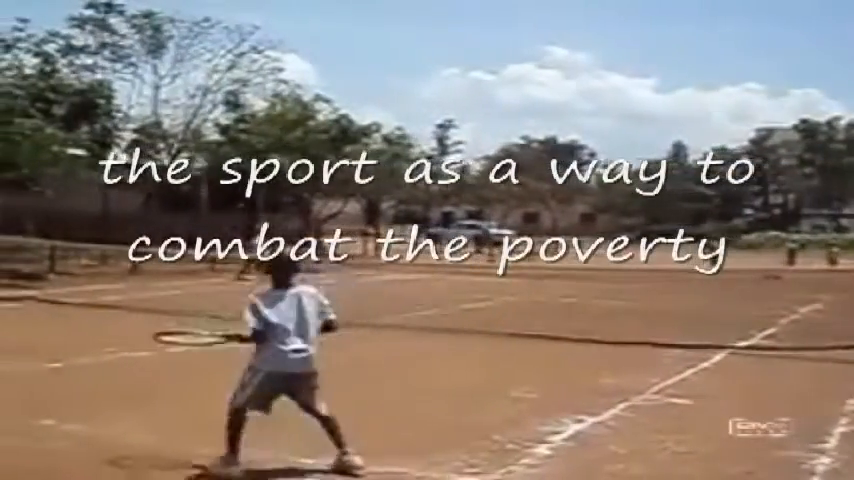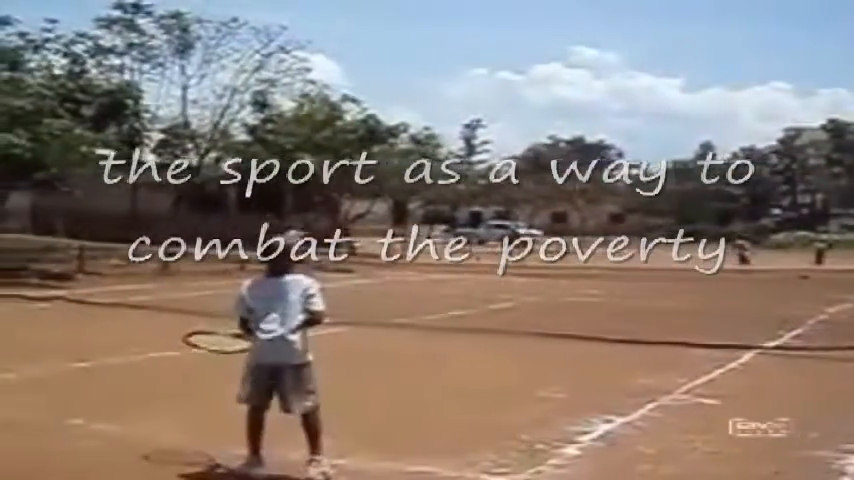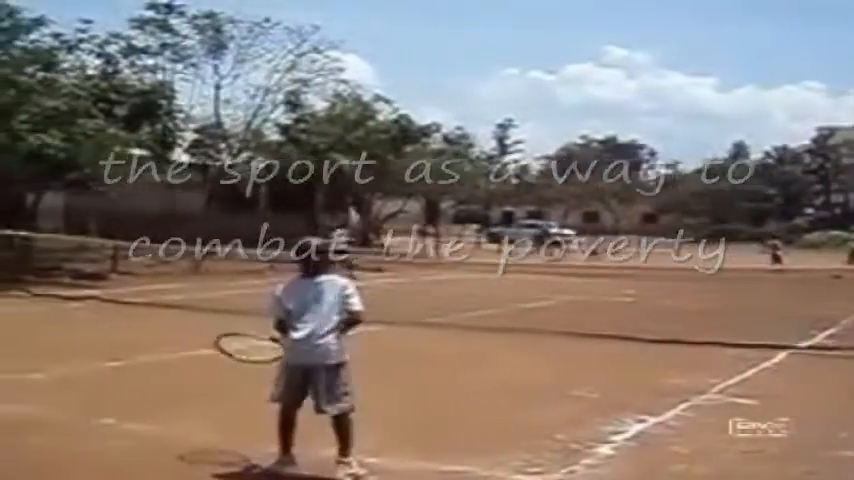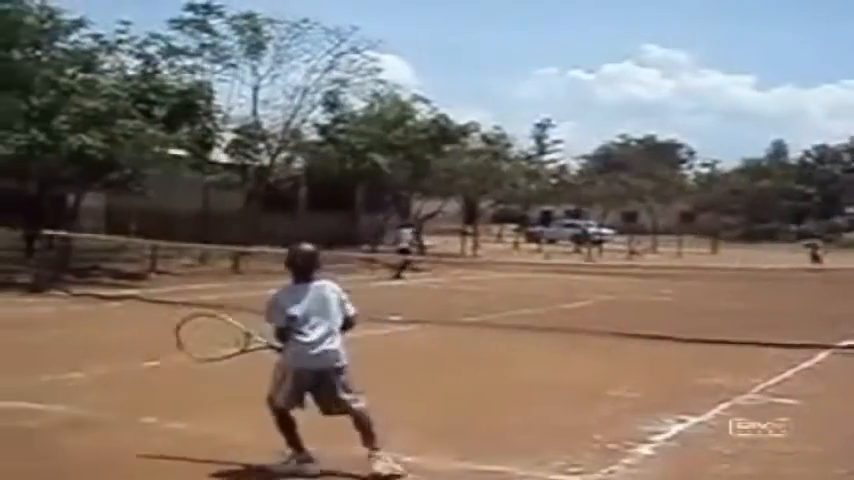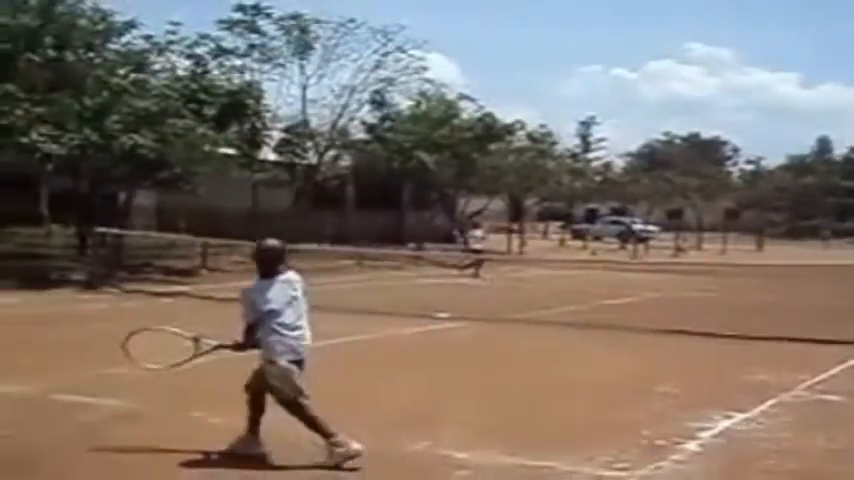
dt=0.4s
person 1, frame 1
left shoulder: (260, 301)
right shoulder: (313, 295)
left elbow: (259, 336)
right elbow: (332, 325)
left wrist: (245, 339)
left hip: (270, 365)
right hip: (304, 364)
left knee: (238, 407)
right knee: (318, 410)
left ankle: (231, 459)
right ankle: (346, 455)
person 1, frame 2
left shoulder: (251, 287)
right shoulder: (306, 284)
left elbow: (244, 323)
right elbow: (317, 317)
right wrist: (298, 324)
left hip: (261, 355)
right hip: (294, 354)
left knee: (256, 407)
right knee: (309, 408)
left ankle: (254, 460)
person 1, frame 3
left shoulder: (287, 289)
right shoulder: (342, 285)
left elbow: (280, 325)
right elbow: (357, 317)
right wrist: (338, 329)
left hip: (296, 355)
right hip: (329, 354)
left knee: (288, 406)
right knee: (340, 409)
left ankle: (285, 459)
person 1, frame 4
left shoulder: (281, 296)
right shoulder: (333, 289)
left elbow: (280, 333)
right elbow: (349, 321)
left hip: (298, 360)
right hip: (332, 358)
left knee: (278, 405)
right knee: (355, 408)
left ankle: (302, 457)
right ankle: (377, 456)
person 1, frame 5
left shoulder: (253, 293)
right shoulder: (294, 280)
left elbow: (251, 328)
left wrist: (246, 343)
left hip: (280, 352)
right hip: (298, 347)
left knee: (296, 402)
right knee: (254, 388)
left ankle: (339, 443)
right ankle: (251, 440)
